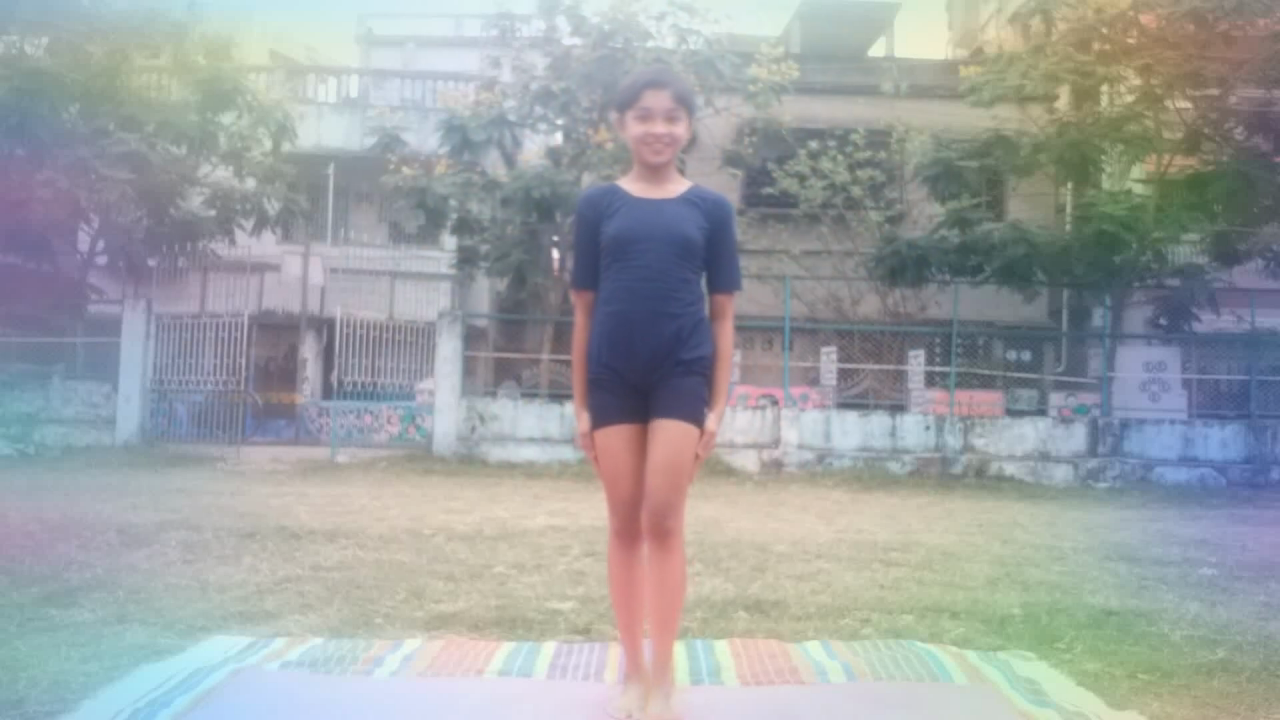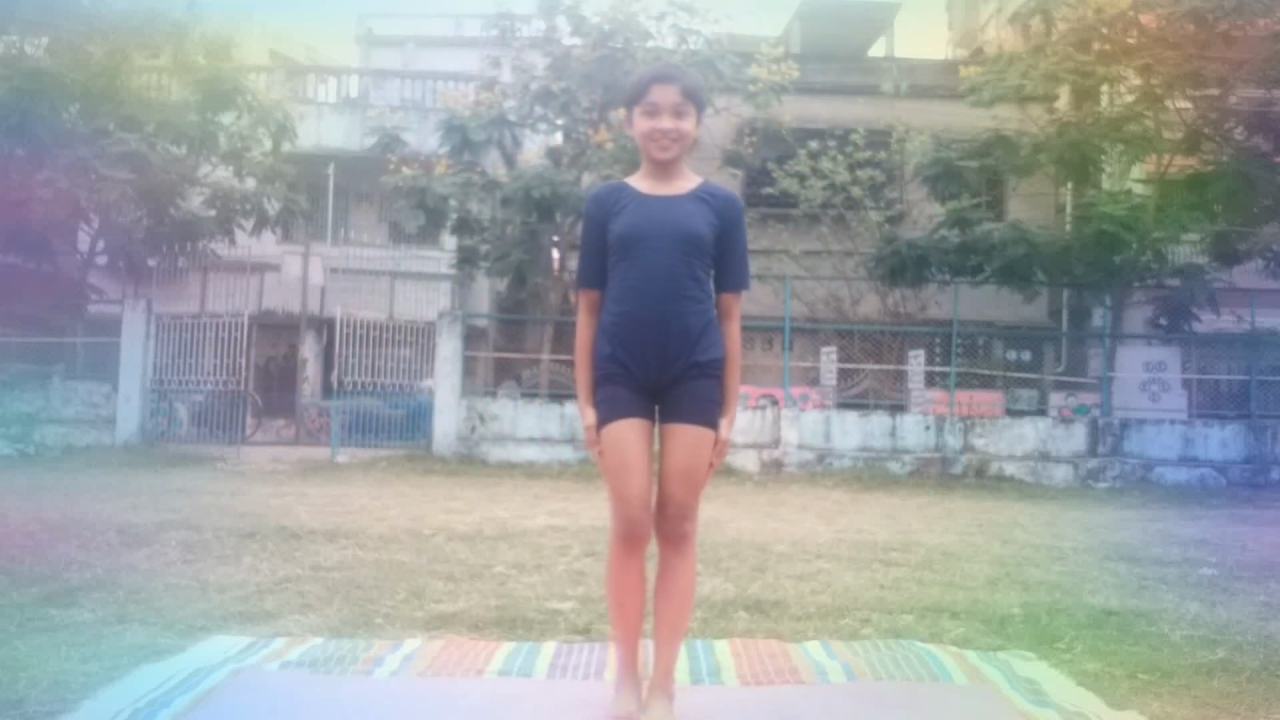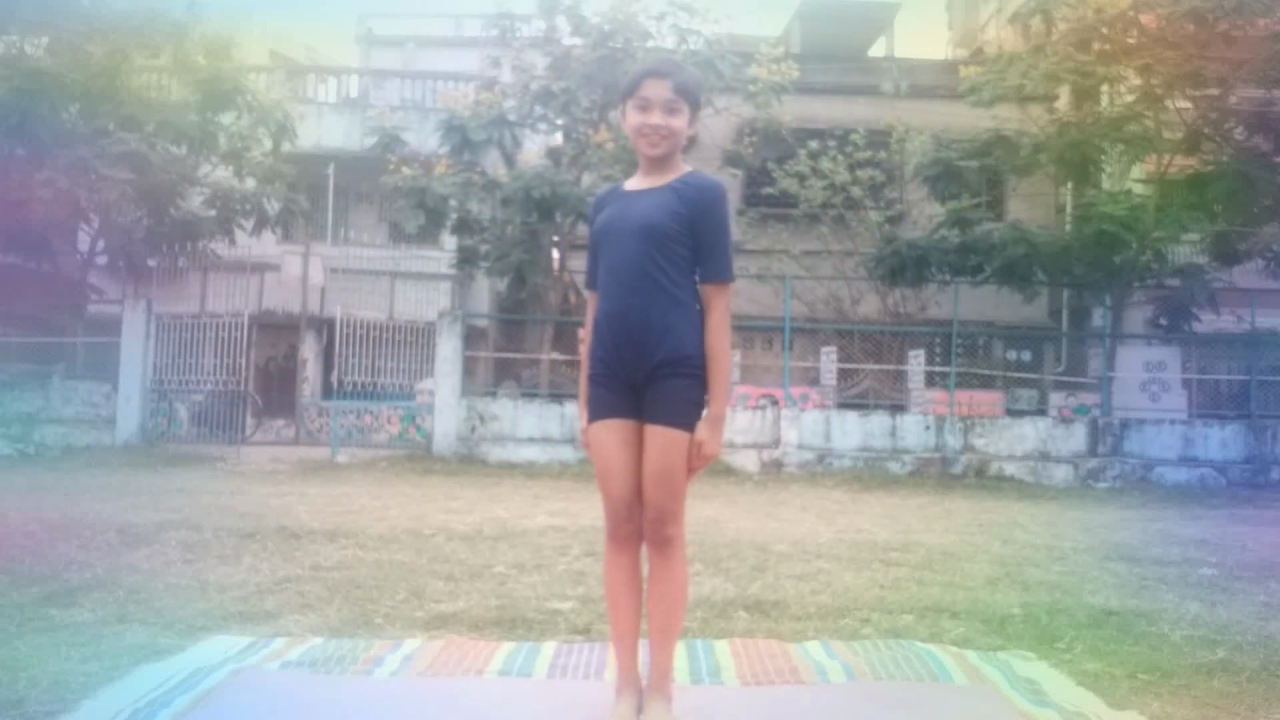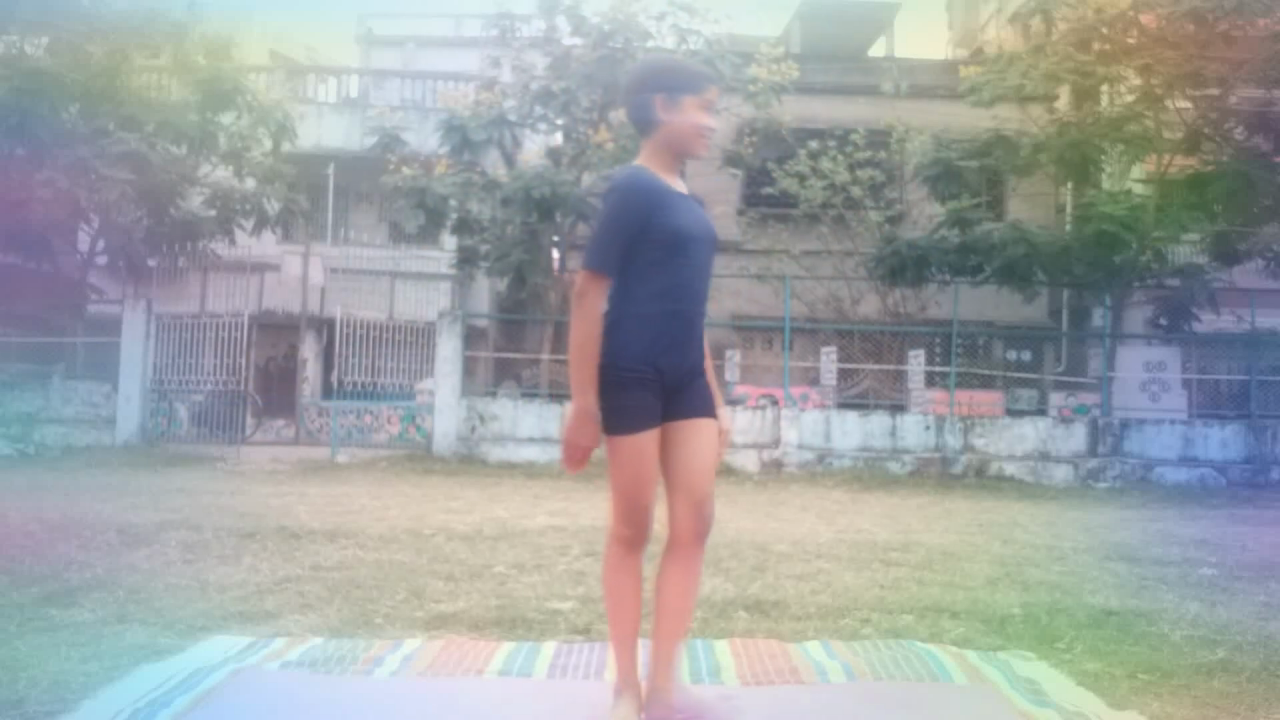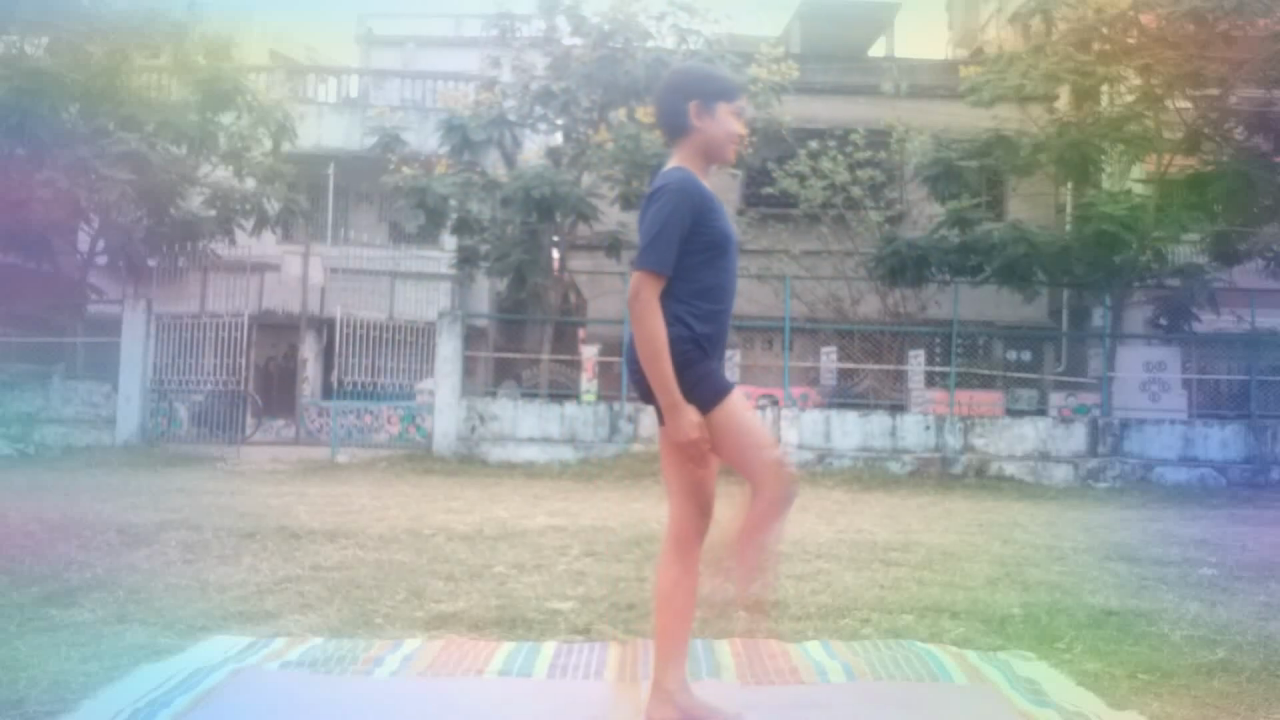
dt=0.4s
person 1, frame 1
left shoulder: (710, 208)
right shoulder: (598, 204)
left elbow: (721, 313)
right elbow: (584, 308)
left wrist: (718, 405)
right wrist: (580, 403)
left hip: (682, 375)
right hip: (614, 378)
left knee: (664, 523)
right knee: (625, 527)
person 1, frame 2
left shoulder: (720, 205)
right shoulder: (606, 202)
left elbow: (730, 313)
right elbow: (589, 307)
left wrist: (730, 409)
right wrist: (584, 400)
left hip: (693, 377)
right hip: (620, 376)
left knee: (677, 528)
right knee: (629, 527)
person 1, frame 3
left shoulder: (703, 194)
right shoulder: (606, 203)
left elbow: (716, 306)
left wrist: (716, 411)
right wrist: (584, 399)
left hip: (676, 373)
right hip: (611, 377)
left knee: (664, 529)
right knee: (621, 527)
person 1, frame 4
left shoulder: (693, 201)
right shoulder: (631, 189)
right elbow: (588, 297)
left wrist: (716, 398)
right wrist: (581, 407)
left hip: (684, 378)
right hip: (630, 377)
left knee: (695, 522)
right knee: (632, 530)
person 1, frame 5
left shoulder: (691, 192)
right shoulder: (677, 191)
right elbow: (639, 296)
right wrist: (674, 403)
left hip: (693, 369)
right hip: (677, 366)
left knee: (692, 520)
right knee: (776, 481)
right ankle: (742, 610)
